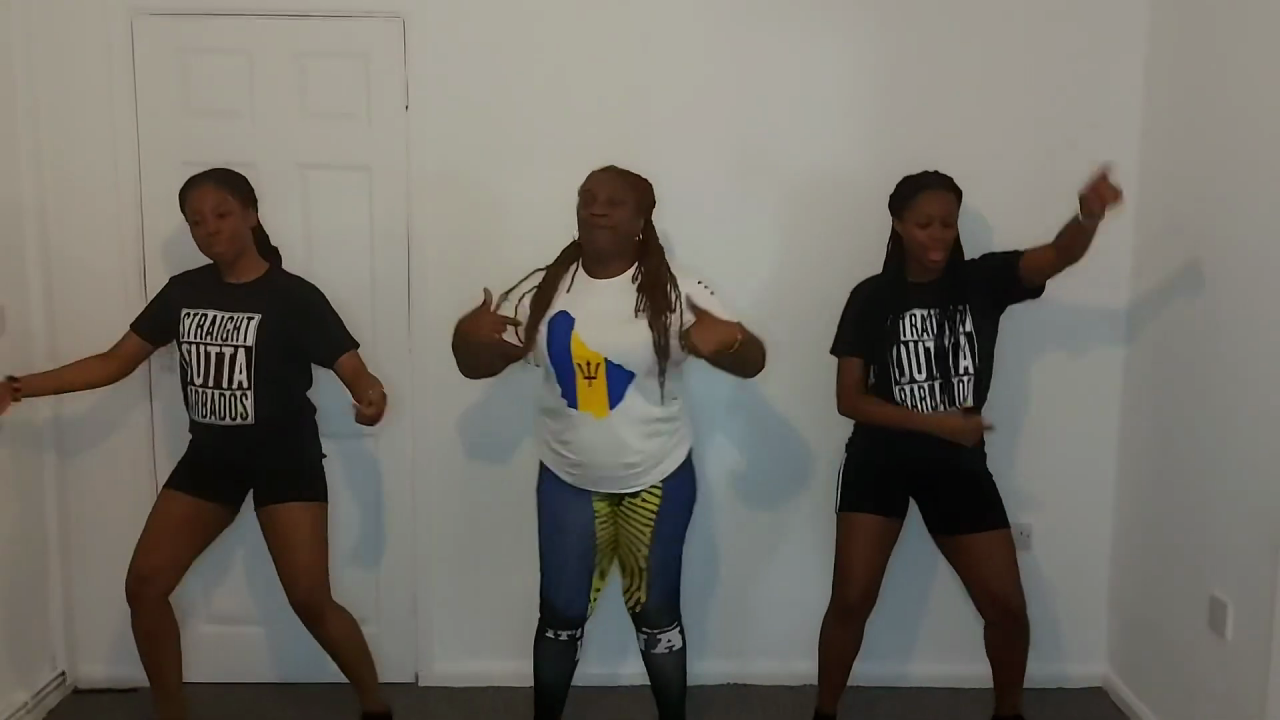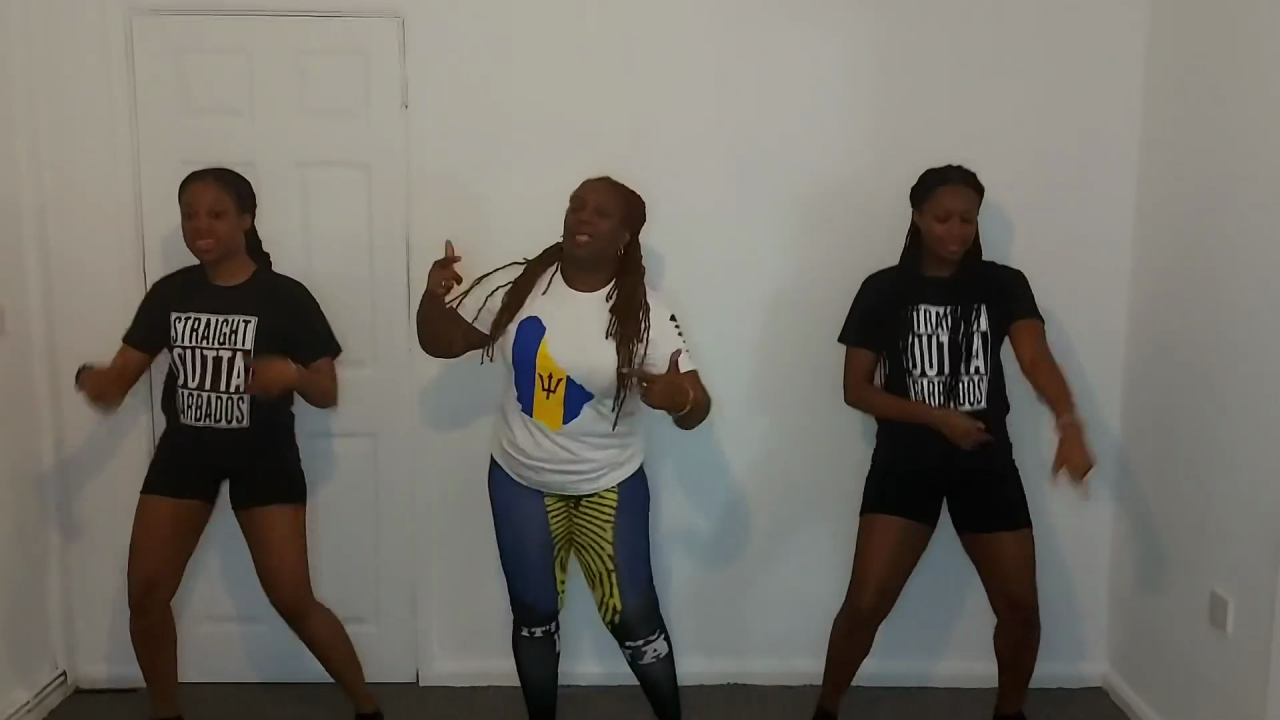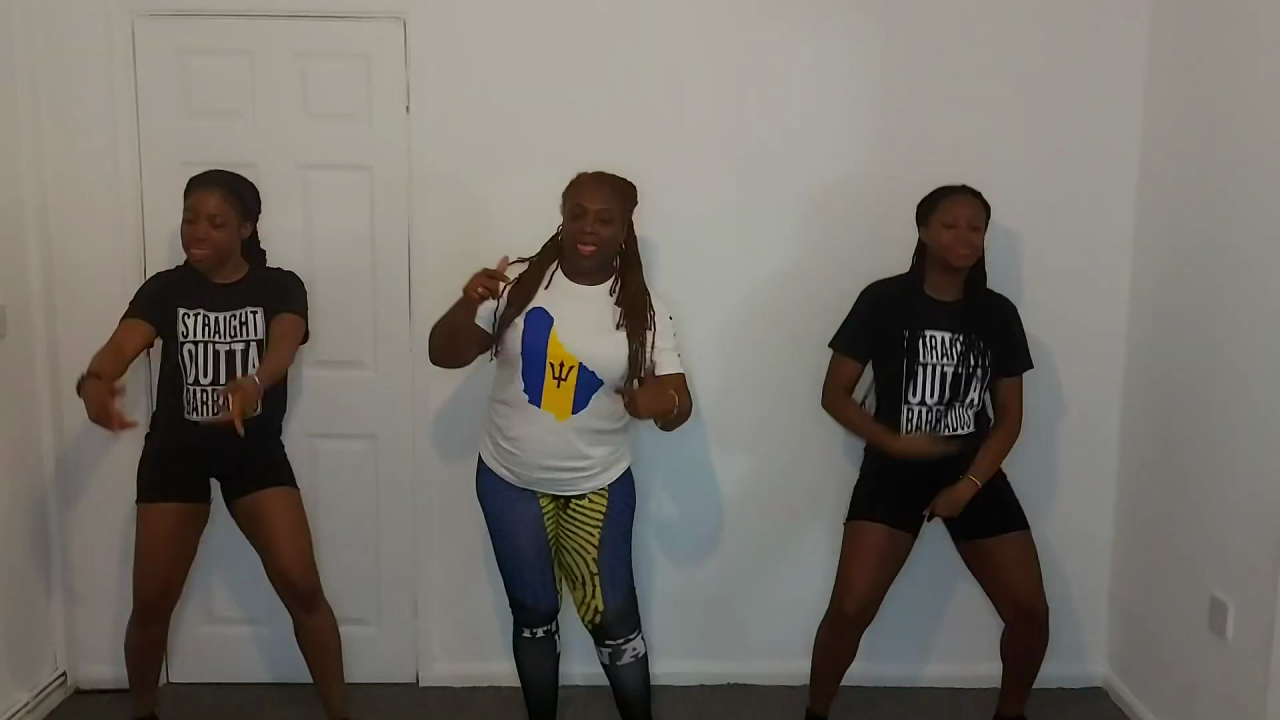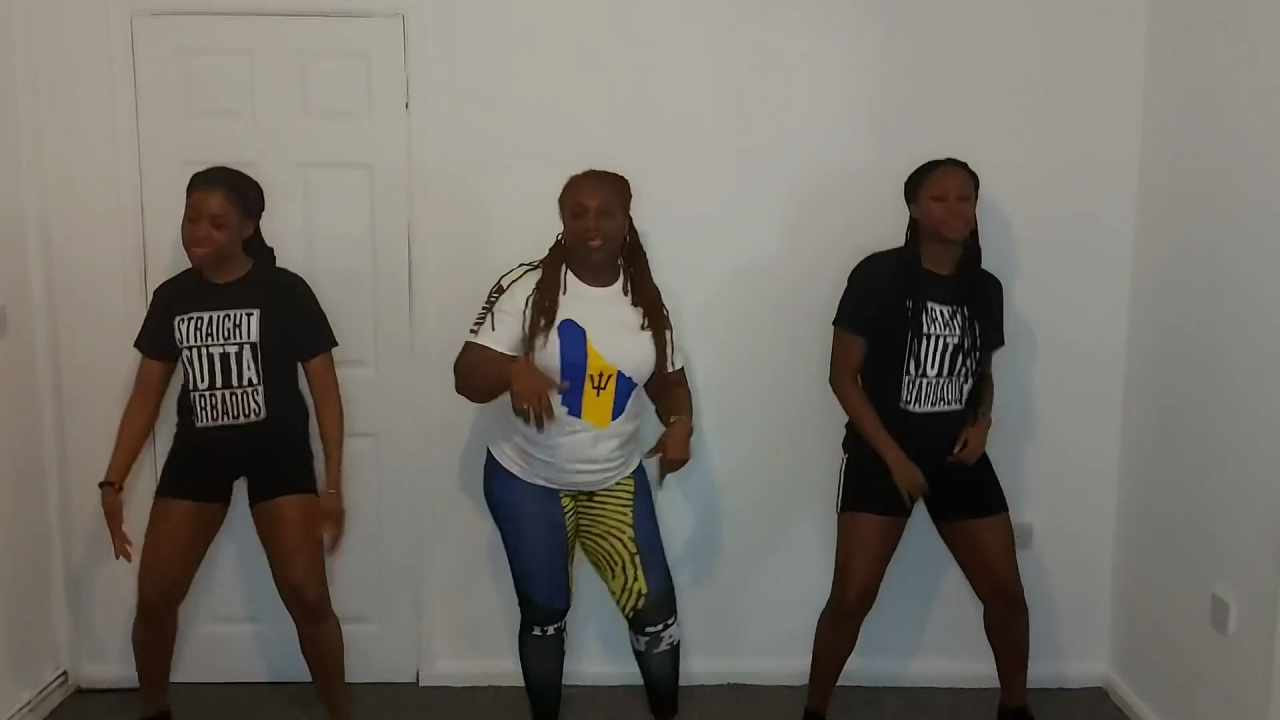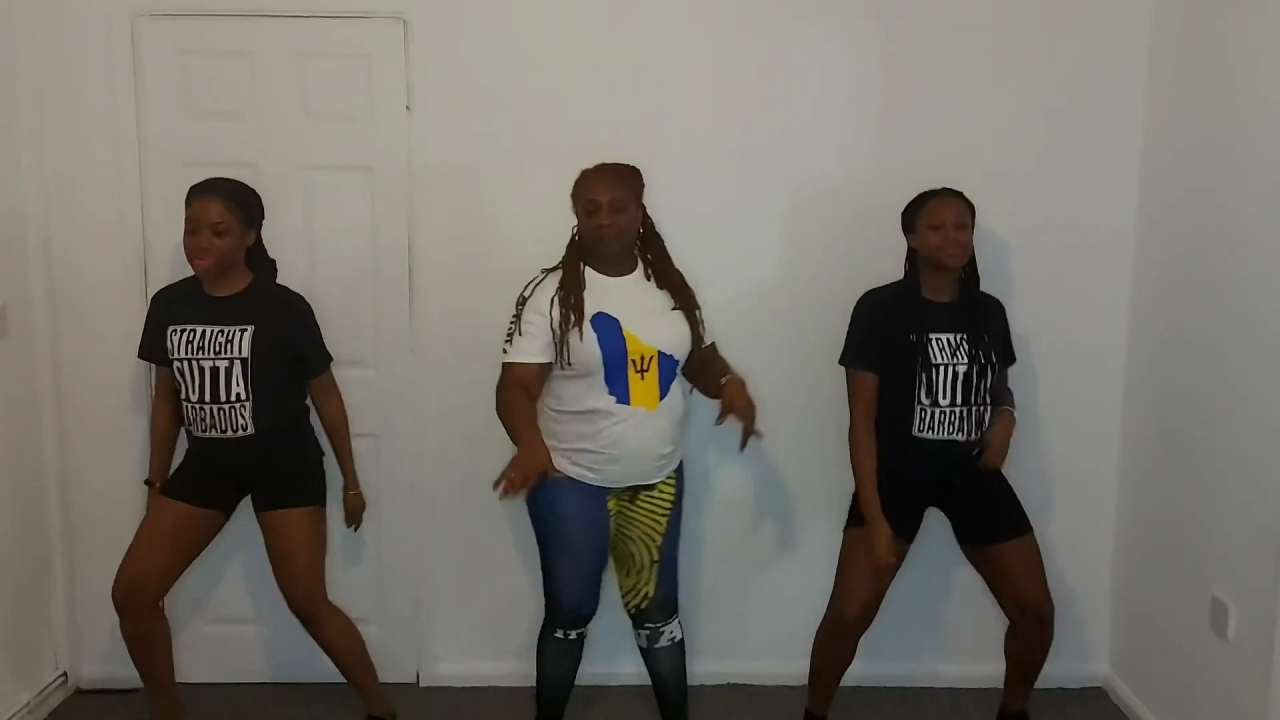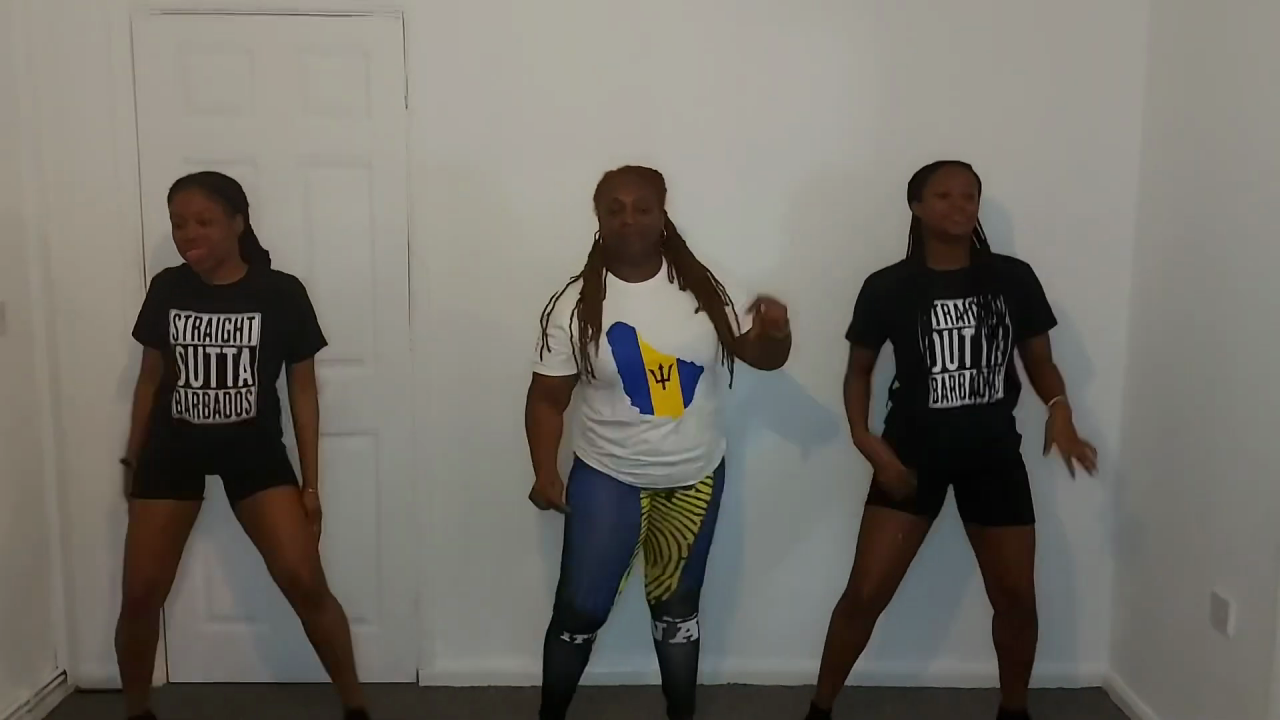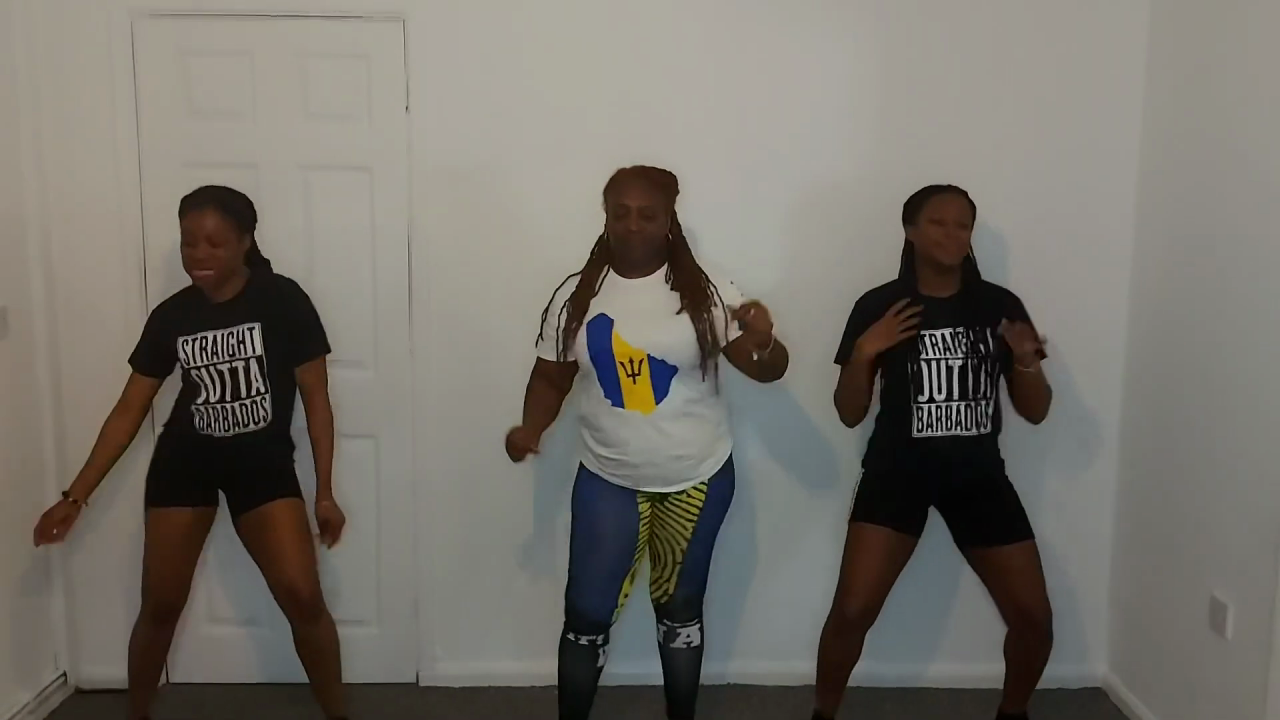
dt=0.3s
person 1, frame 1
left shoulder: (673, 291)
right shoulder: (542, 289)
left elbow: (751, 360)
right elbow: (479, 365)
left wrist: (730, 344)
right wrist: (468, 335)
left hip: (657, 480)
right hip: (568, 481)
left knee: (655, 611)
right knee: (562, 614)
person 1, frame 2
left shoulder: (645, 312)
right shoulder: (514, 285)
left elbow: (694, 405)
right elbow: (442, 342)
left wrist: (682, 396)
right wrist: (433, 297)
left hip: (610, 487)
right hip: (520, 483)
left knee: (635, 617)
right knee: (534, 616)
person 1, frame 3
left shoulder: (642, 308)
right shoulder: (518, 282)
left elbow: (676, 399)
right elbow: (443, 354)
left wrist: (662, 402)
right wrist: (470, 305)
left hip: (600, 485)
right hip: (511, 481)
left knee: (614, 618)
right knee: (534, 615)
person 1, frame 4
left shoulder: (648, 302)
right shoulder: (525, 289)
left elbow: (670, 383)
right elbow: (467, 377)
left wrist: (680, 425)
right wrist: (515, 375)
left hip: (616, 481)
right hip: (527, 481)
left knee: (654, 605)
right knee: (544, 613)
person 1, frame 5
left shoulder: (670, 286)
right shoulder: (551, 293)
left elbow: (701, 360)
right elbow: (515, 386)
left wrist: (729, 385)
right wrist: (530, 445)
left hip: (656, 480)
right hip: (573, 481)
left knee: (656, 609)
right knee: (569, 612)
person 1, frame 6
left shoulder: (701, 285)
right shoulder: (574, 303)
left elbow: (760, 352)
right elbow: (546, 397)
left wrist: (776, 326)
right wrist: (545, 470)
left hip: (695, 479)
right hip: (608, 479)
left knee: (676, 606)
right knee: (580, 611)
person 1, frame 7
left shoulder: (704, 288)
right shoulder: (576, 293)
left elbow: (770, 369)
right elbow: (551, 378)
left wrist: (762, 339)
right wrist: (532, 424)
left hip: (697, 479)
right hip: (608, 480)
left knee: (678, 608)
right knee: (587, 615)
person 2, frame 1
left shoulder: (295, 297)
right shoulder: (182, 291)
left elbow: (356, 376)
right elbow: (116, 361)
left wrist: (371, 398)
left hip: (284, 456)
right hip: (209, 455)
left knee: (311, 600)
right knee: (144, 584)
person 2, frame 2
left shoulder: (286, 297)
right shoulder: (168, 294)
left elbow: (326, 391)
right elbow: (121, 375)
left wrist: (293, 375)
right wrist: (91, 378)
left hip: (265, 455)
right hip: (184, 454)
left knee: (293, 600)
right knee: (146, 590)
person 2, frame 3
left shoulder: (280, 287)
right shoulder: (164, 289)
left elbow: (284, 345)
right elbow: (119, 346)
left wrist: (250, 387)
right wrist: (94, 385)
left hip: (254, 447)
right hip: (176, 452)
left knee: (301, 586)
right knee: (152, 600)
person 2, frame 4
left shoulder: (286, 292)
right shoulder: (172, 297)
left elbow: (325, 388)
right elbow: (147, 394)
left wrist: (332, 486)
right wrist: (114, 482)
left hip: (277, 453)
right hip: (197, 456)
left knee: (308, 597)
right knee: (154, 597)
person 2, frame 5
left shoulder: (284, 309)
right shoulder: (168, 305)
left elbow: (325, 396)
right elbow: (166, 397)
left wrist: (351, 481)
right wrist: (156, 481)
left hip: (284, 464)
right hip: (205, 465)
left knee: (309, 604)
right knee: (132, 593)
person 2, frame 6
left shoulder: (282, 294)
right shoulder: (166, 290)
left elbow: (303, 389)
right elbow: (152, 378)
left wrist: (310, 486)
right wrist: (133, 460)
left hip: (255, 452)
right hip: (172, 451)
left knee: (306, 583)
right knee: (139, 596)
person 2, frame 7
left shoulder: (282, 300)
right shoulder: (171, 316)
left elbow: (315, 395)
right elbow: (130, 409)
left wrist: (325, 493)
right wrist: (75, 498)
left hip: (262, 464)
right hip: (182, 464)
left knee: (303, 598)
right knee: (161, 606)
person 3, frame 1
left shoulder: (986, 278)
right shoulder: (871, 298)
left elbow: (1058, 255)
right elbow: (849, 398)
left wrist: (1089, 214)
right wrist: (934, 421)
left hip: (959, 464)
right hip: (880, 462)
left knee: (1008, 608)
right knee: (850, 602)
person 3, frame 2
left shoulder: (1001, 283)
right shoulder: (882, 290)
left elbow: (1036, 357)
right elbow: (856, 389)
left wrist: (1068, 422)
right wrist: (935, 416)
left hip: (985, 459)
right hip: (905, 459)
left knee: (1021, 607)
right knee: (865, 605)
person 3, frame 3
left shoulder: (998, 314)
right shoulder: (883, 302)
left elbow: (1010, 414)
right elbow: (835, 394)
left wrist: (972, 482)
right wrist: (890, 439)
left hip: (972, 475)
right hip: (893, 470)
left knee: (1029, 612)
right knee: (850, 610)
person 3, frame 4
left shoulder: (985, 289)
right shoulder: (878, 276)
right elbow: (843, 375)
left wrist: (981, 422)
right wrist: (893, 457)
left hip: (957, 454)
right hip: (883, 452)
left knee: (1006, 591)
right knee: (851, 598)
person 3, frame 5
left shoulder: (989, 313)
right shoulder: (880, 309)
right elbow: (862, 414)
left wrist: (1001, 421)
right wrist: (873, 515)
left hip: (973, 476)
right hip: (898, 474)
left knee: (1035, 611)
right knee: (848, 614)
person 3, frame 6
left shoulder: (1014, 277)
right shoulder: (888, 287)
left elbow: (1040, 361)
right elbow: (858, 370)
left wrist: (1060, 411)
right wrist: (864, 439)
left hip: (993, 454)
right hip: (914, 452)
left knee: (1017, 600)
right knee: (865, 593)
person 3, frame 7
left shoulder: (1000, 306)
right shoulder: (879, 307)
left elbow: (1034, 410)
right elbow: (849, 413)
left wrist: (1029, 362)
right wrist: (862, 355)
left hip: (978, 475)
right hip: (895, 472)
left knee: (1033, 616)
right knee: (852, 612)
